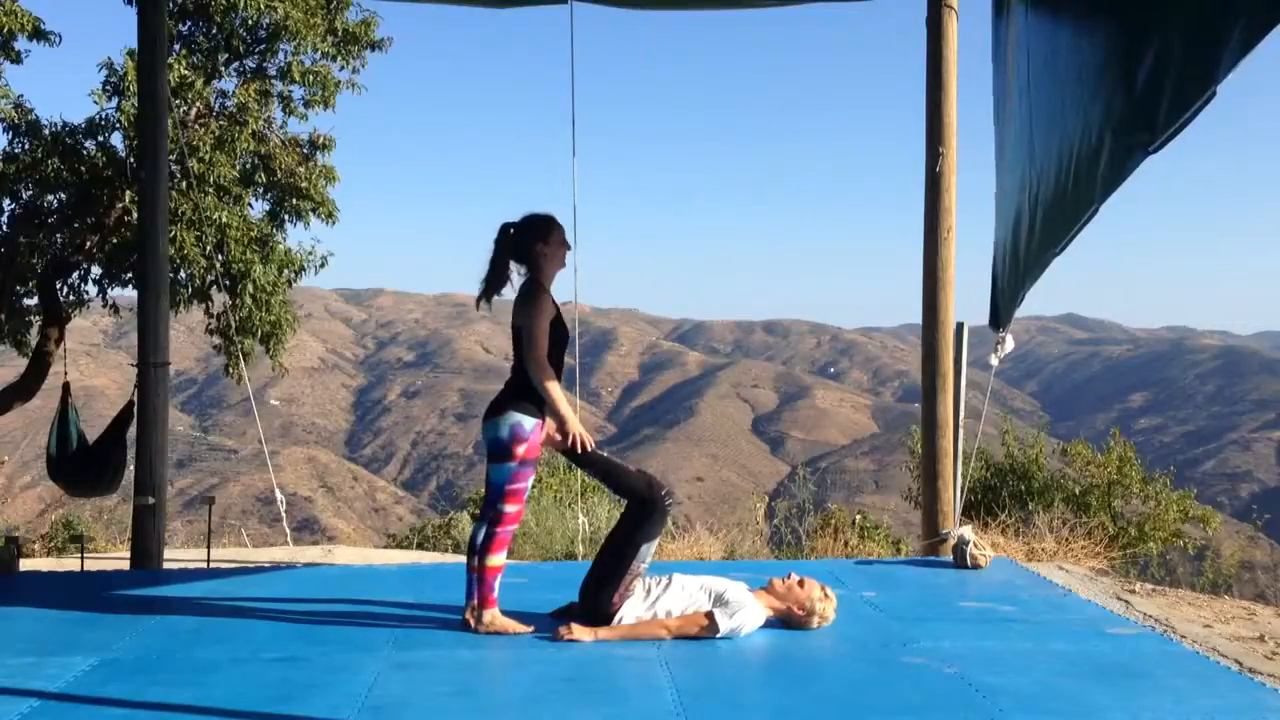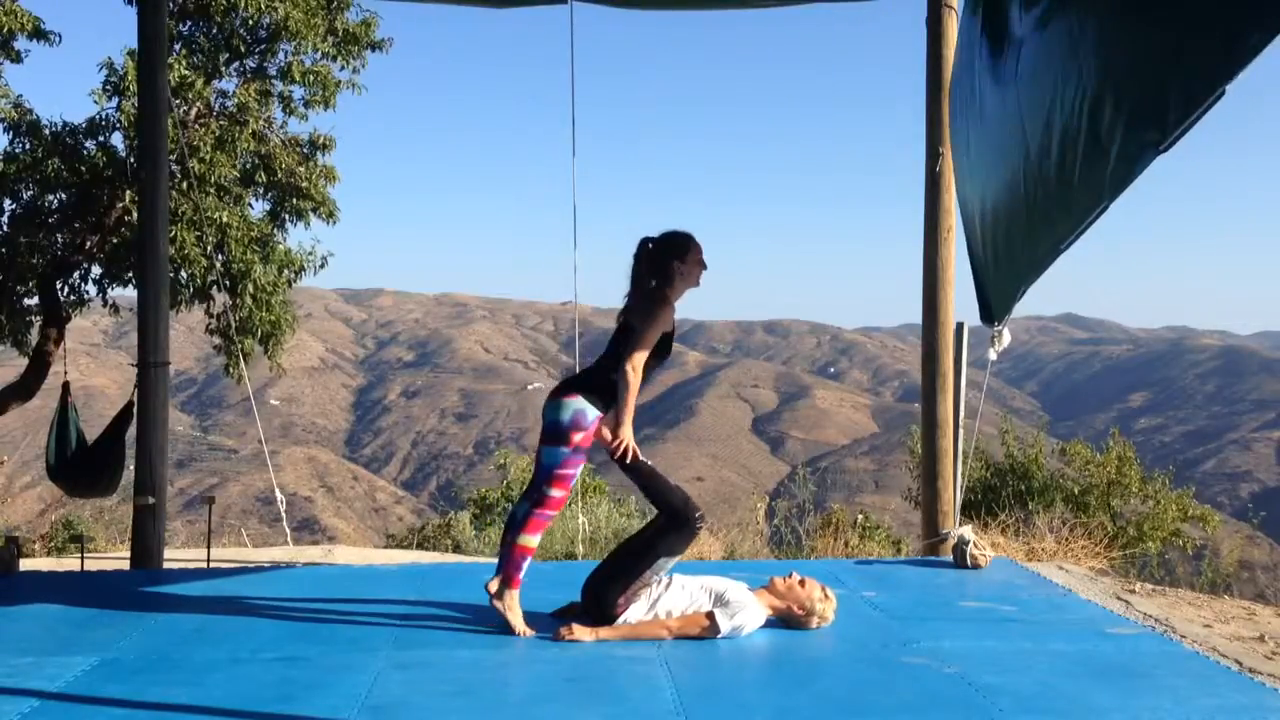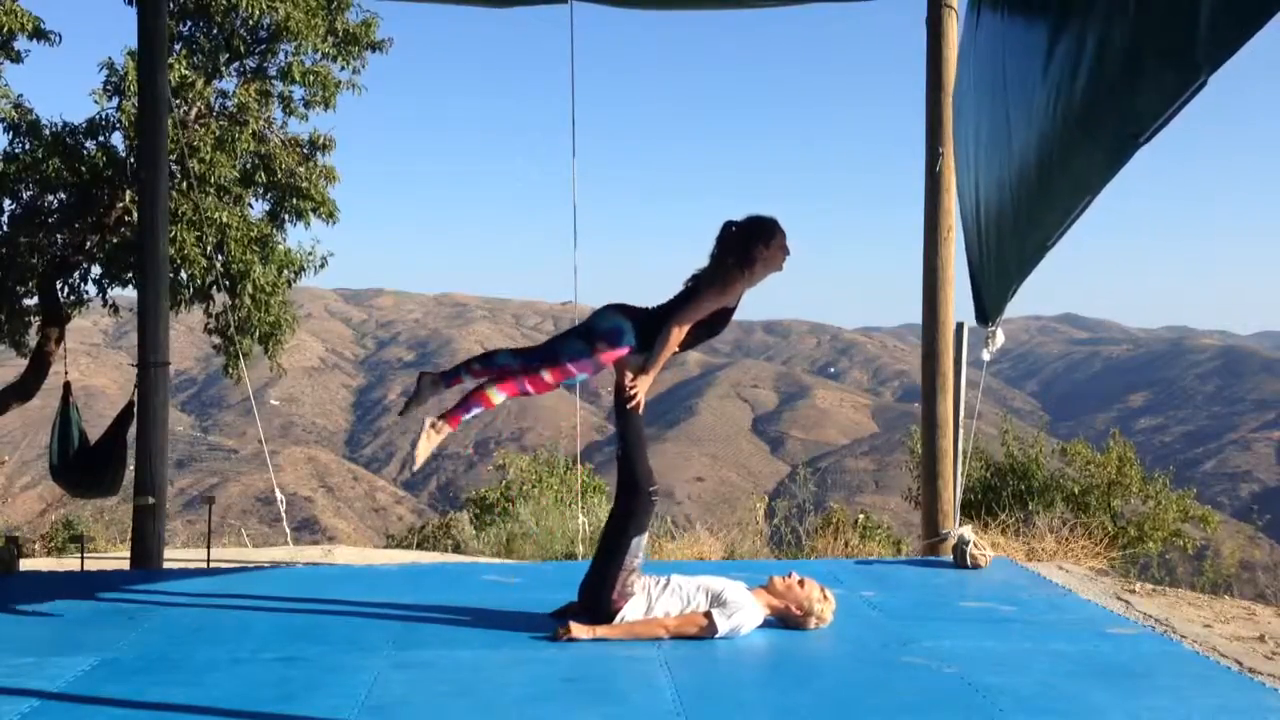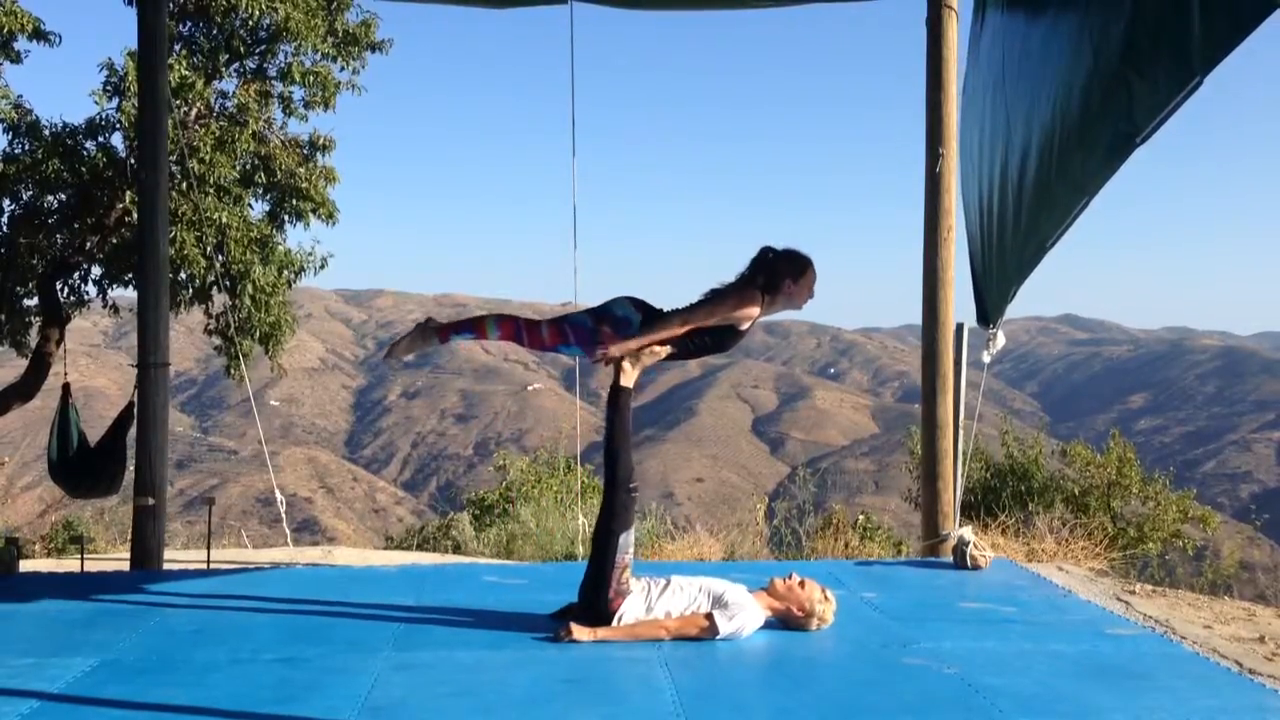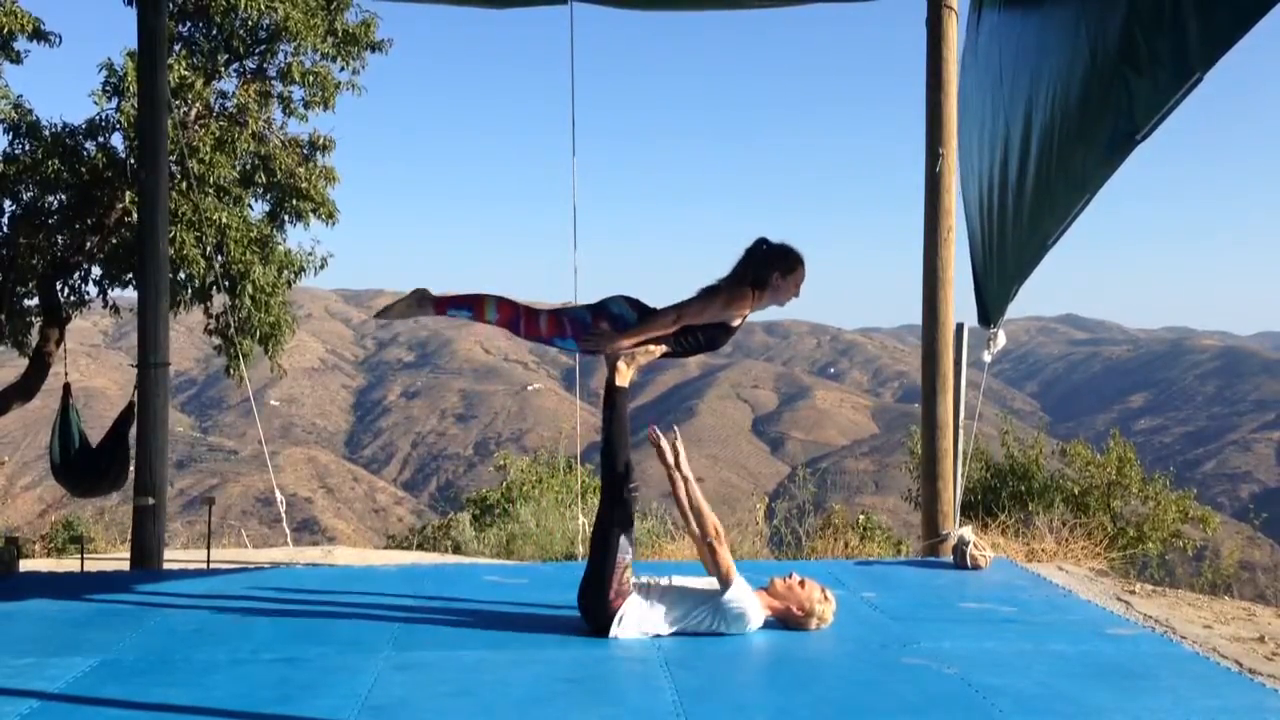
dt=1s
person 1, frame 1
left shoulder: (535, 294)
right shoulder: (537, 295)
right elbow: (538, 364)
left wrist: (551, 417)
right wrist: (568, 416)
left hip: (513, 415)
right hip: (517, 417)
left knee: (493, 514)
right knee: (505, 517)
left ankle: (475, 606)
right ankle: (488, 613)
person 1, frame 2
left shoulder: (649, 300)
right shoulder: (662, 308)
right elbow: (631, 368)
left wrist: (611, 416)
right wrist: (625, 424)
left hip: (572, 400)
right hip: (579, 408)
left knee: (539, 493)
right knee: (547, 501)
left ankle: (501, 580)
right ankle: (508, 591)
person 1, frame 3
left shoulder: (727, 274)
right shoulder: (733, 284)
right elbow: (677, 325)
left wrist: (645, 363)
right wrist: (648, 375)
left hip: (620, 326)
right hip: (620, 333)
left knee: (528, 359)
right knee: (533, 378)
left ankle: (438, 380)
right ankle: (441, 425)
person 1, frame 4
left shoulder: (745, 298)
right shoulder: (749, 306)
right elbow: (685, 321)
left wrist: (629, 345)
right wrist: (628, 346)
left hip: (631, 323)
right hip: (627, 326)
left knee: (535, 332)
right knee: (530, 334)
left ankle: (438, 329)
right ankle: (432, 335)
person 1, frame 5
left shoulder: (735, 294)
right shoulder: (741, 301)
right elbow: (677, 318)
left wrist: (626, 341)
right wrist: (625, 342)
left hip: (624, 324)
right hip: (621, 326)
left knee: (528, 322)
right knee: (524, 321)
left ankle: (429, 303)
right ankle: (426, 305)
person 2, frame 1
left shoulder: (746, 615)
right shoulder: (743, 596)
left elbow: (670, 629)
left wrist: (595, 633)
left hip: (612, 608)
right hip: (613, 603)
left knee: (654, 497)
person 2, frame 2
left shoulder: (746, 616)
right shoulder: (744, 597)
left elbow: (671, 628)
left wrist: (596, 633)
left hip: (615, 606)
right hip: (613, 600)
left knee: (686, 518)
person 2, frame 3
left shoulder: (744, 615)
right shoulder: (741, 596)
left elbow: (668, 628)
left wrist: (593, 631)
left hip: (613, 609)
right hip: (614, 604)
left knee: (641, 495)
left ankle: (627, 391)
person 2, frame 4
left shoulder: (745, 617)
right shoulder: (742, 599)
left elbow: (668, 629)
left wrist: (593, 633)
left hip: (612, 611)
right hip: (617, 603)
left knee: (622, 498)
left ankle: (625, 381)
person 2, frame 5
left shoulder: (747, 612)
right shoulder: (741, 598)
left elbow: (715, 539)
right elbow: (698, 531)
left wrist: (686, 474)
right wrist: (673, 470)
left hip: (611, 612)
right hip: (612, 608)
left knee: (621, 497)
left ankle: (620, 378)
